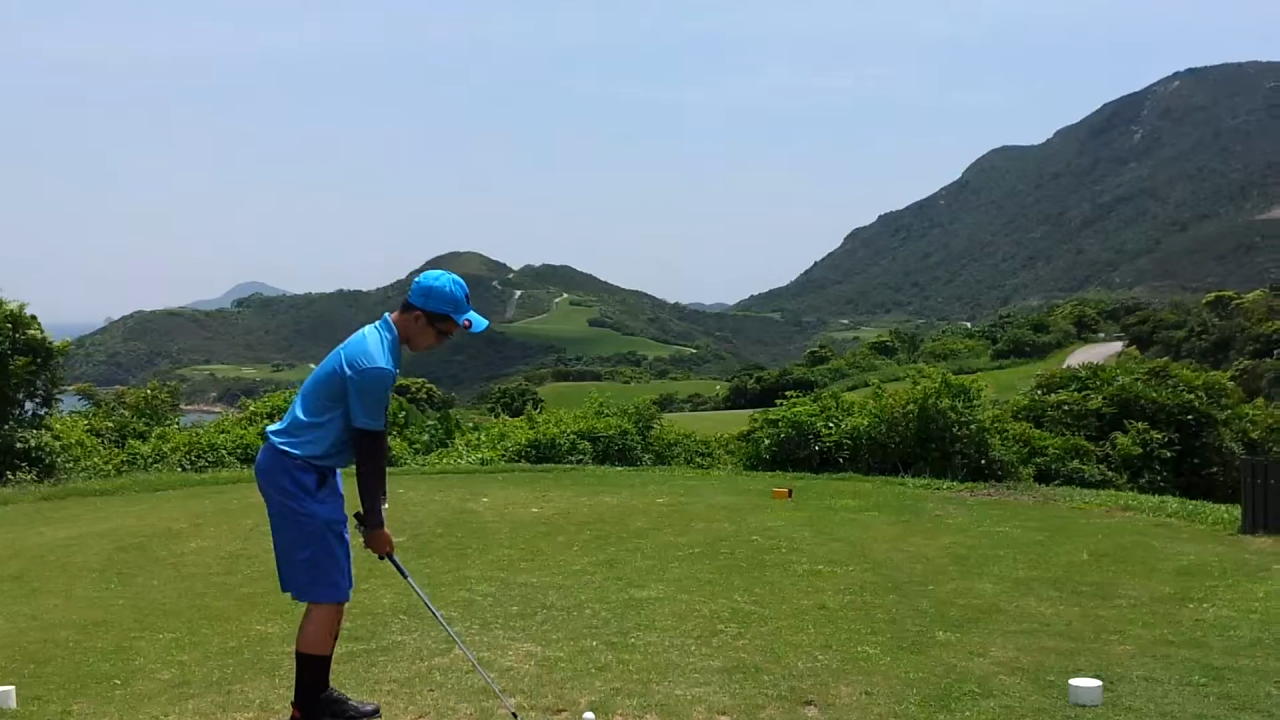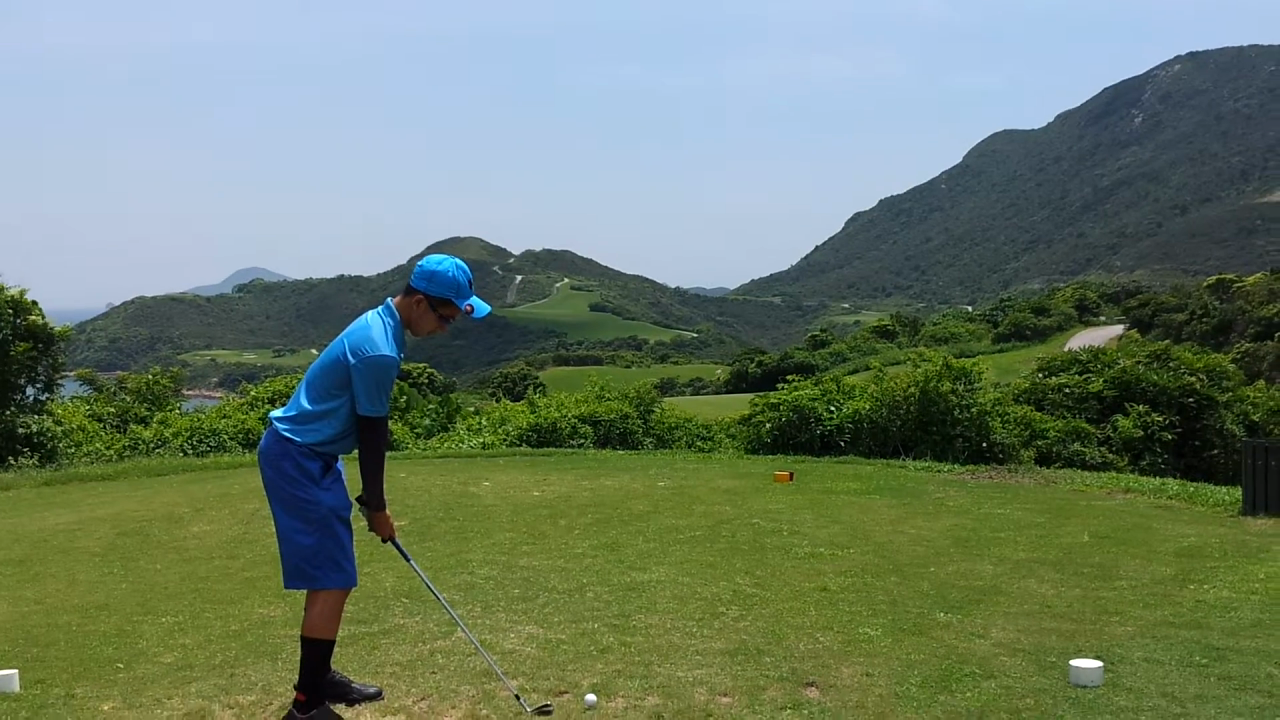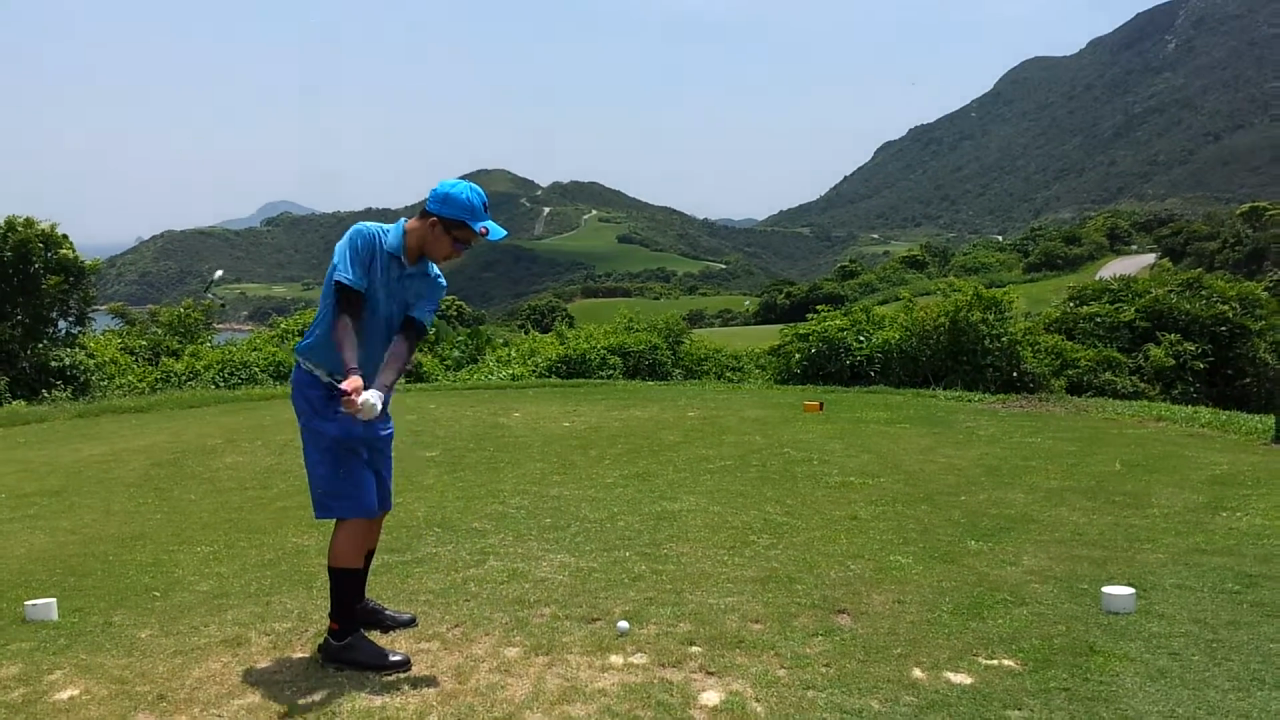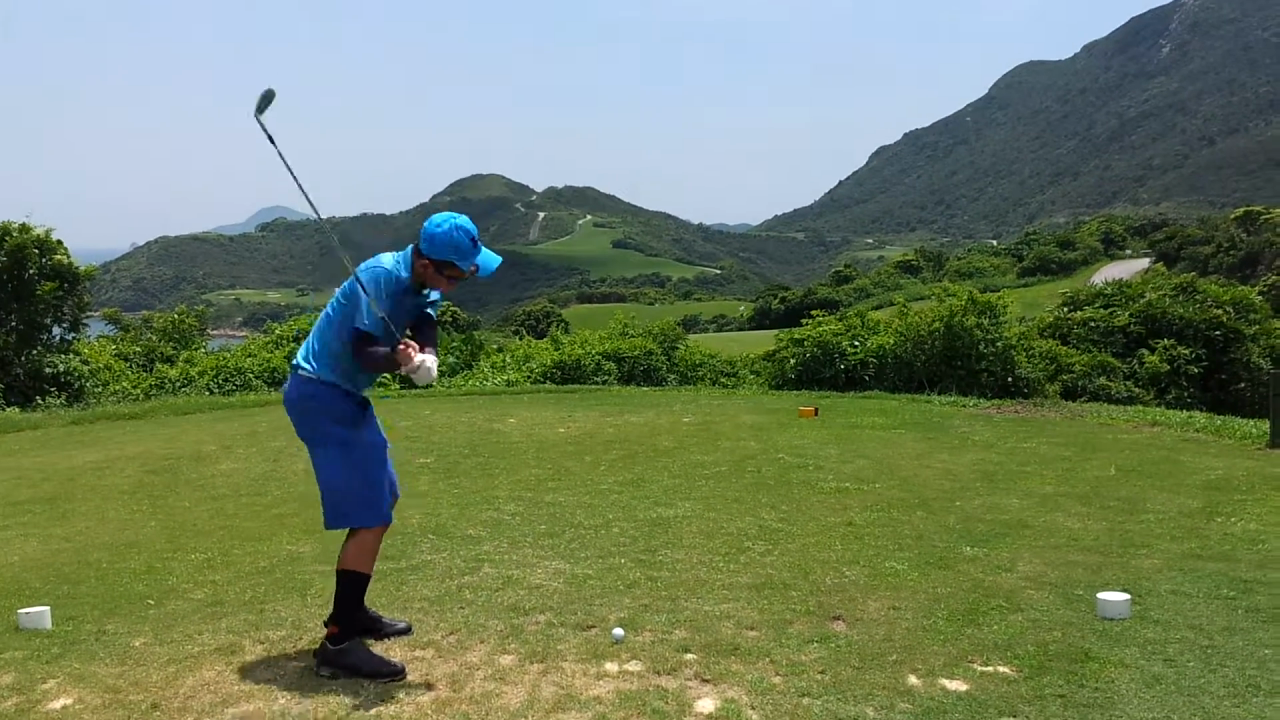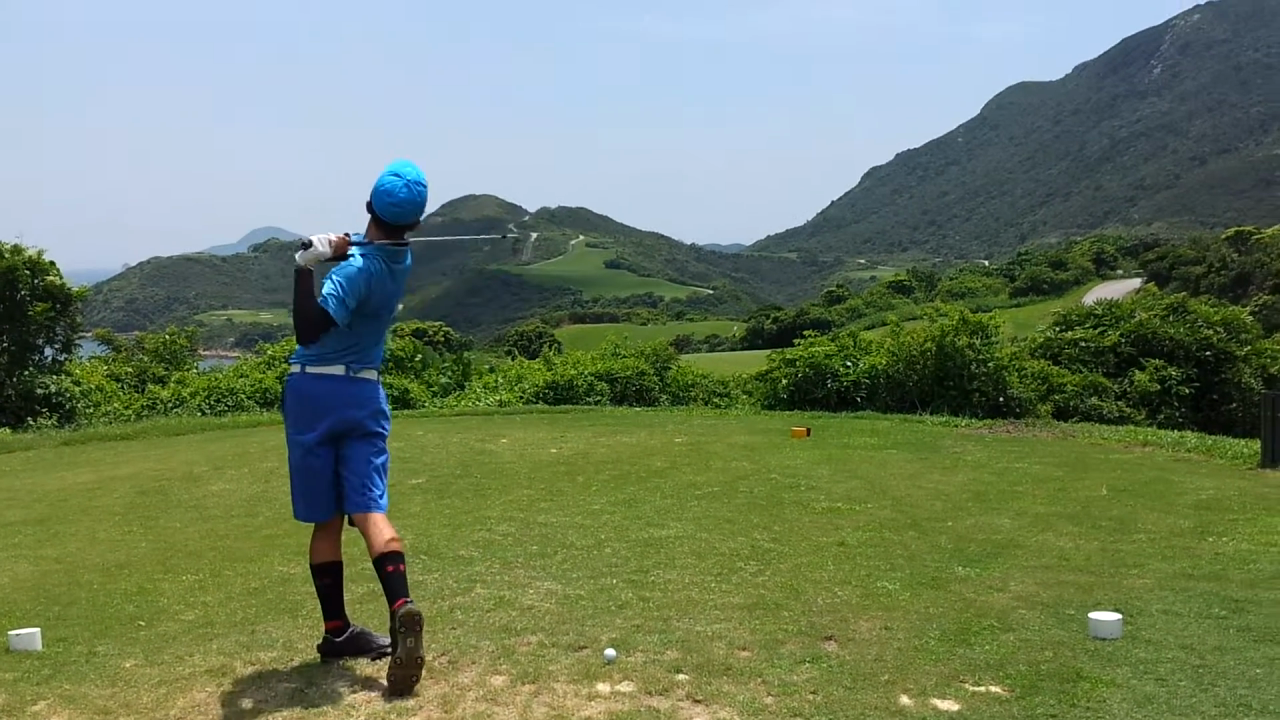
dt=0.7s
person 1, frame 1
left shoulder: (377, 339)
right shoulder: (374, 363)
left elbow: (374, 441)
right elbow: (367, 449)
left wrist: (377, 508)
right wrist: (375, 524)
left hip: (308, 466)
right hip: (295, 470)
left knee: (332, 589)
right knee: (327, 595)
person 1, frame 2
left shoulder: (380, 324)
right shoulder: (379, 350)
left elbow: (374, 427)
right elbow: (370, 434)
left wrist: (373, 497)
right wrist: (377, 506)
left hip: (307, 452)
right hip: (298, 458)
left knee: (328, 574)
right knee: (332, 579)
left ankle: (319, 676)
person 1, frame 3
left shoulder: (431, 282)
right shoulder: (364, 239)
left elbow: (405, 341)
right elbow: (344, 314)
left wrist: (378, 391)
right wrist: (351, 375)
left hip: (367, 393)
right hip: (324, 387)
left knee: (375, 506)
right knee: (355, 507)
left ankle: (354, 604)
right ankle: (341, 635)
person 1, frame 4
left shoulder: (421, 288)
right shoulder: (382, 279)
left elbow: (424, 338)
right elbow: (362, 356)
left wrist: (421, 360)
right wrist: (399, 355)
left hip: (318, 391)
right hip: (329, 400)
left knee: (368, 503)
right knee: (369, 518)
left ankle: (349, 615)
right ankle: (339, 644)
person 1, frame 5
left shoulder: (359, 269)
right shoulder: (398, 256)
left elbow: (308, 331)
right elbow: (356, 247)
left wrist: (309, 262)
right wrist: (330, 251)
left hip: (312, 393)
right hip: (362, 394)
left knee: (326, 518)
right knee: (370, 510)
left ankle: (336, 630)
right ankle: (401, 609)
